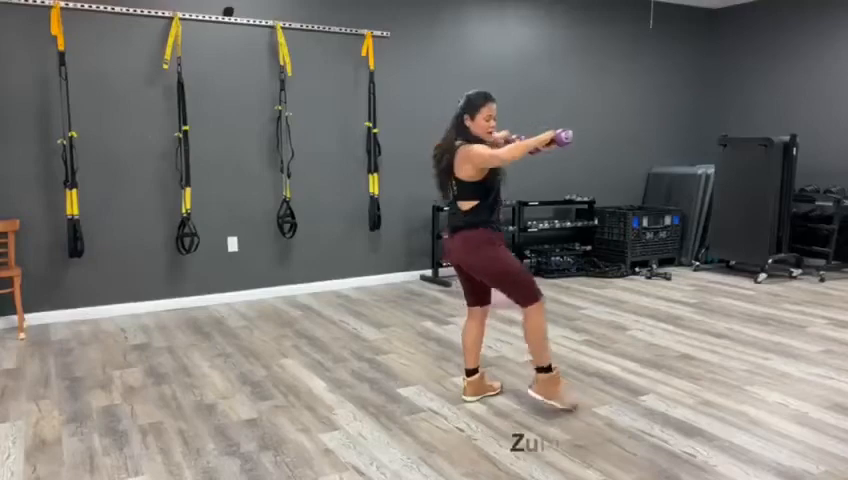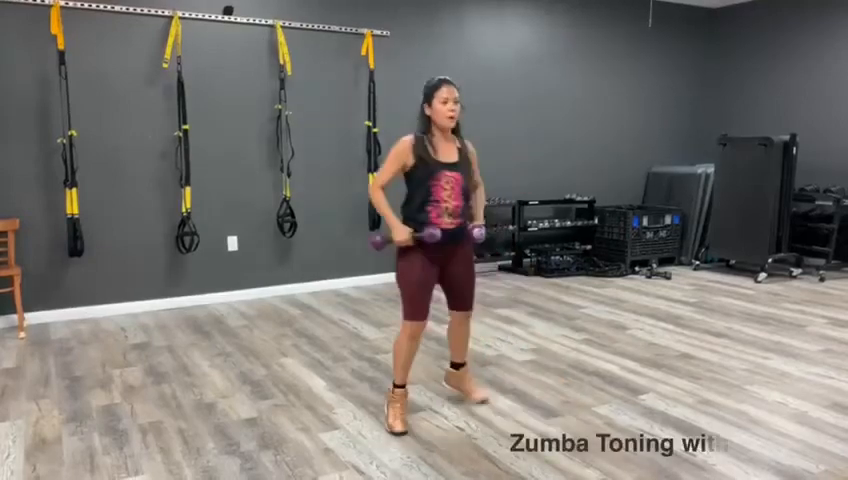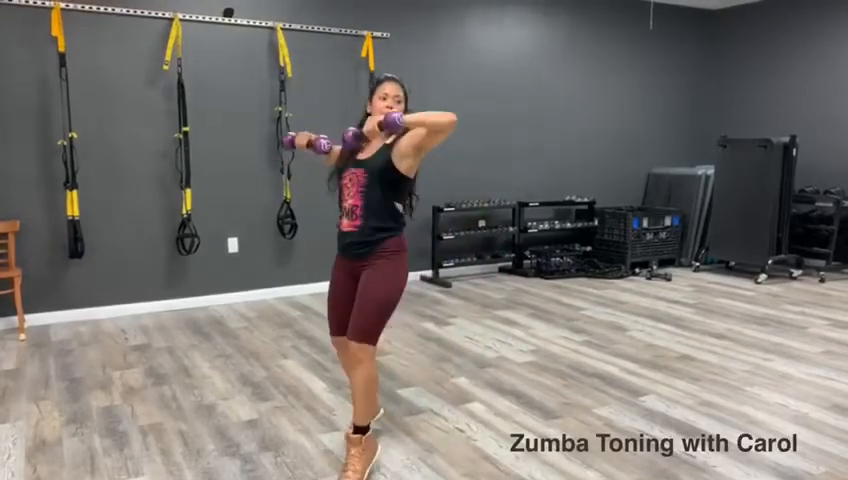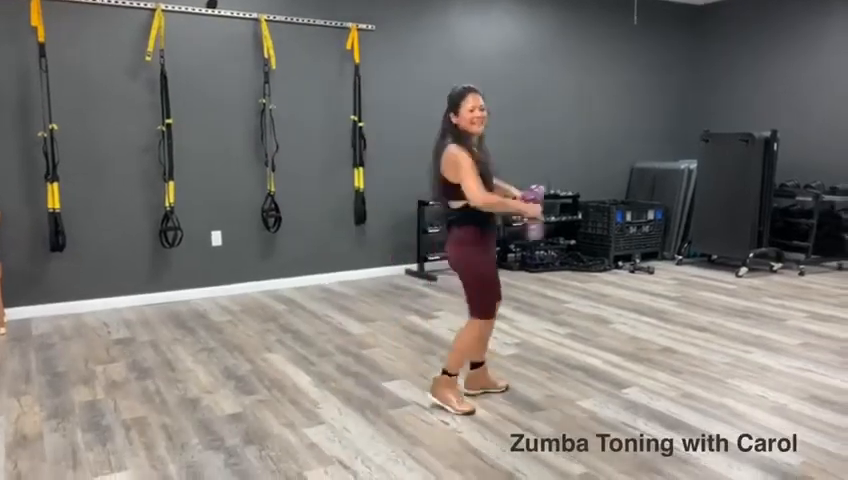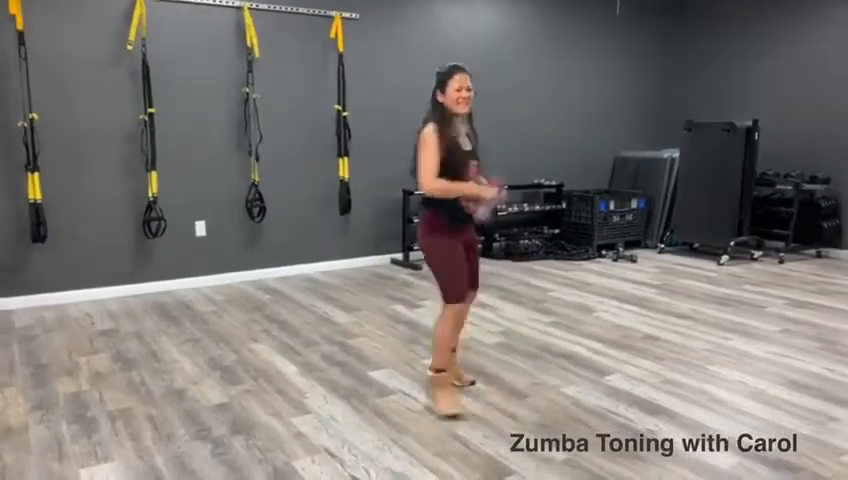
dt=1s
person 1, frame 1
left shoulder: (456, 148)
right shoulder: (471, 153)
right elbow: (503, 156)
left wrist: (501, 138)
right wrist: (541, 139)
left hip: (458, 242)
right hip: (480, 243)
left knee: (477, 309)
right knee: (533, 302)
left ankle: (473, 381)
right ankle: (547, 380)
person 1, frame 2
left shoulder: (465, 148)
right shoulder: (410, 145)
left elbow: (476, 186)
right elbow: (376, 187)
left wrist: (478, 219)
right wrist: (396, 226)
left hip: (457, 244)
right hip: (418, 248)
left knee: (462, 312)
right knee: (414, 324)
left ankle: (458, 374)
right ankle: (397, 397)
person 1, frame 3
left shoulder: (406, 144)
right shoulder: (356, 146)
left elbow: (449, 120)
right elbow: (333, 156)
right wrist: (309, 143)
left hip: (385, 257)
right hip: (347, 256)
left knee: (360, 346)
right knee: (341, 340)
left ankle: (361, 442)
right ankle: (368, 406)
person 1, frame 4
left shoulder: (472, 148)
right shoulder: (456, 153)
left elbow: (487, 183)
right elbow: (479, 198)
left wrist: (512, 192)
right wrist: (523, 209)
left hip: (479, 240)
right hip: (467, 242)
left knee: (487, 308)
right knee: (482, 316)
left ankle: (476, 375)
right ankle: (444, 384)
person 1, frame 5
left shoulder: (465, 130)
right shoulder: (433, 133)
right elbow: (429, 185)
left wrist: (481, 189)
right wrist: (475, 190)
left hip: (463, 225)
right hip: (440, 229)
left knee: (467, 295)
right knee: (456, 302)
left ankle: (445, 364)
right ankle: (441, 381)
